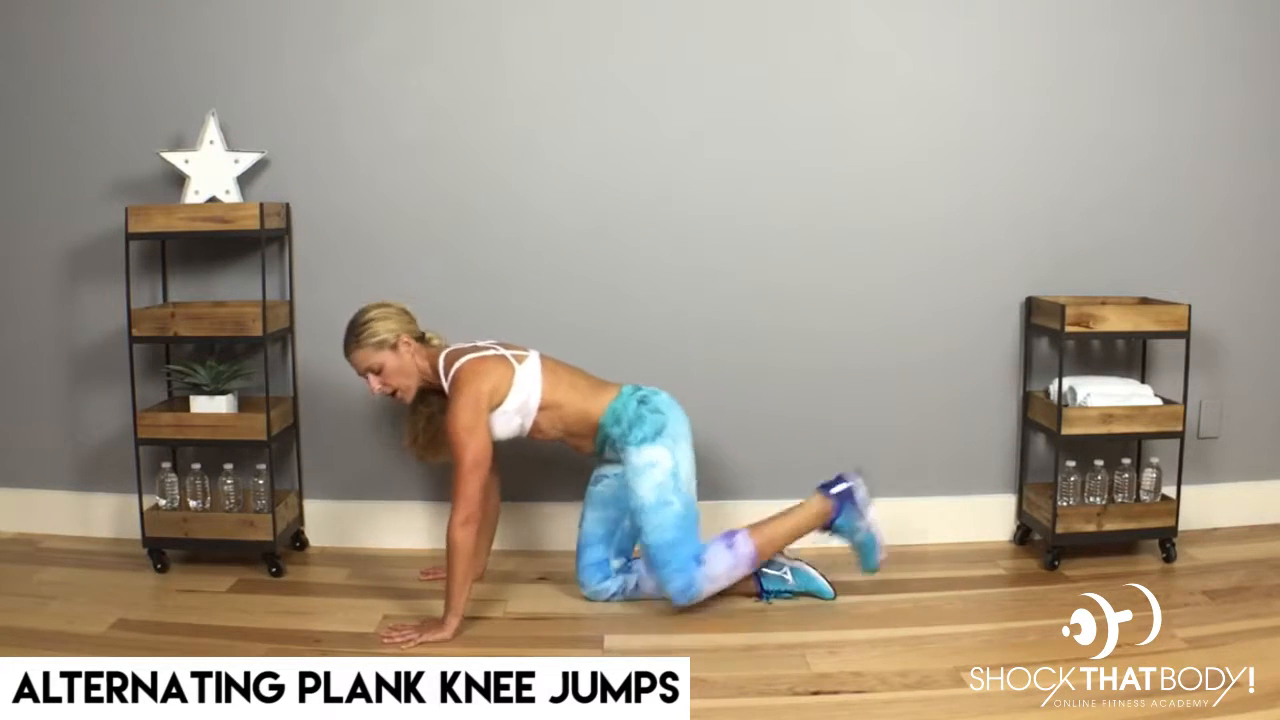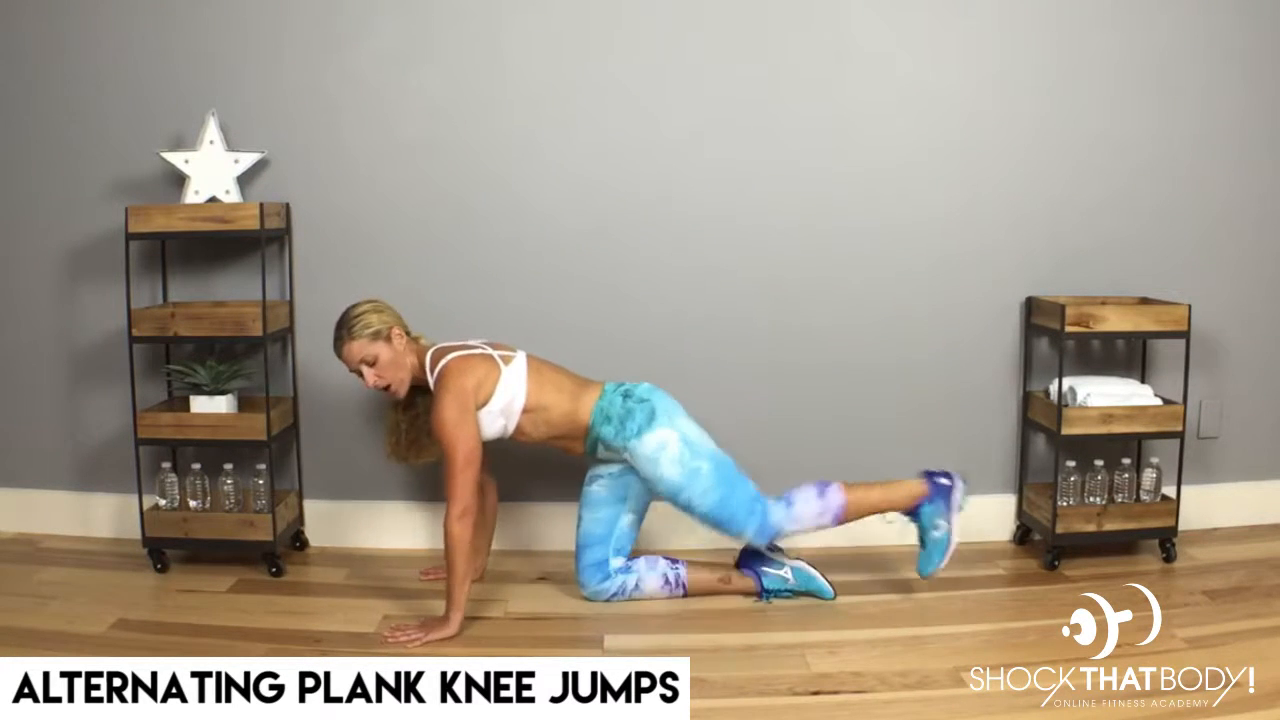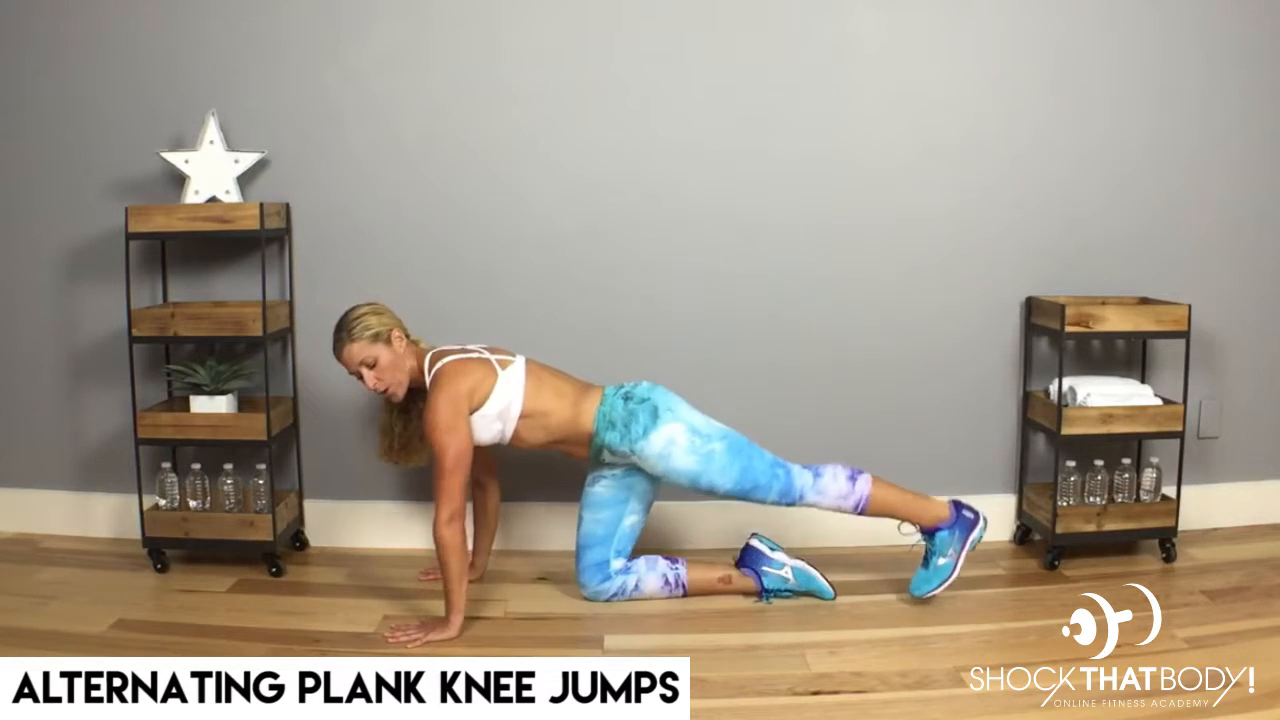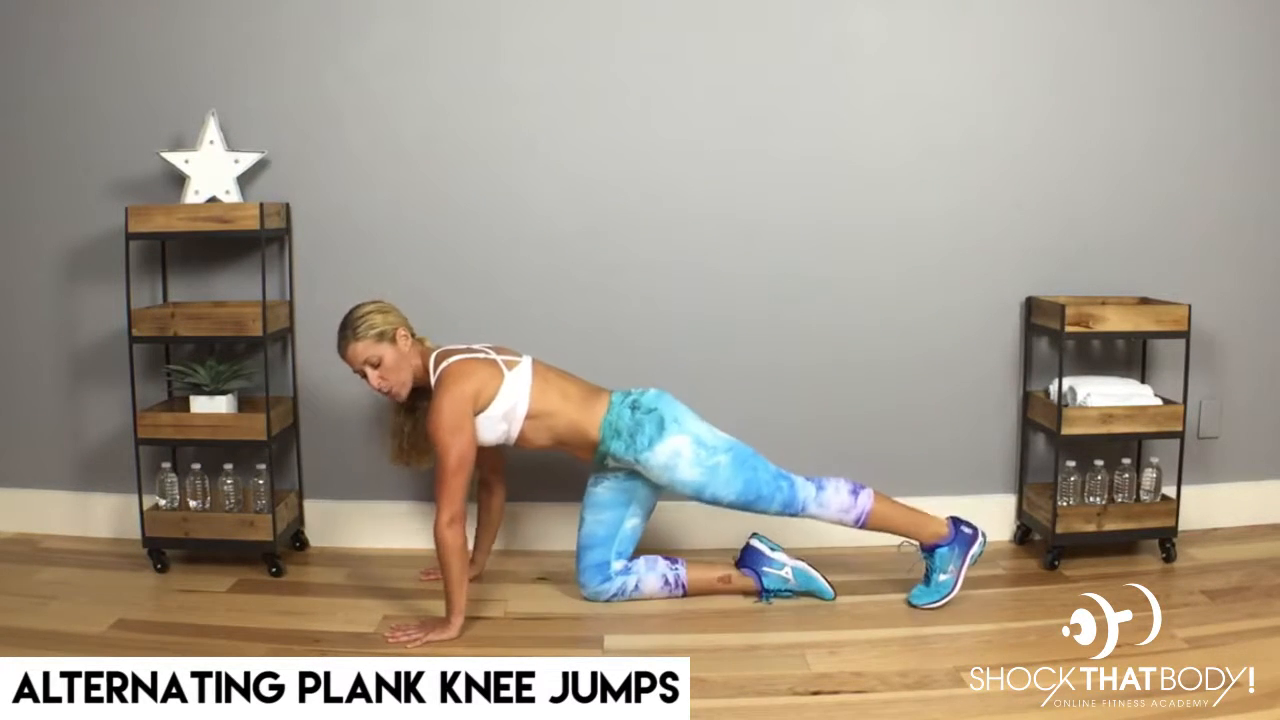
dt=0.2s
person 1, frame 1
left shoulder: (468, 386)
right shoulder: (453, 375)
left elbow: (467, 515)
right elbow: (487, 487)
left wrist: (450, 619)
right wrist: (472, 568)
left hip: (644, 421)
right hip: (621, 435)
left knee: (687, 585)
right knee: (598, 580)
left ankle: (833, 503)
right ankle: (758, 575)
person 1, frame 2
left shoulder: (450, 387)
right shoulder: (444, 378)
left elbow: (459, 511)
right elbow: (484, 482)
left wrist: (451, 617)
right wrist: (475, 564)
left hip: (635, 418)
right hip: (614, 446)
left knee: (760, 519)
right knee: (601, 581)
left ankle: (929, 494)
right ankle: (757, 574)
person 1, frame 3
left shoulder: (443, 394)
right shoulder: (450, 377)
left elbow: (447, 518)
right elbow: (486, 482)
left wrist: (452, 618)
right wrist: (476, 564)
left hip: (639, 422)
right hip: (615, 453)
left knee: (785, 483)
right knee: (600, 581)
left ankle: (948, 520)
right ankle: (757, 573)
person 1, frame 4
left shoulder: (448, 396)
right shoulder: (456, 372)
left elbow: (449, 518)
right elbow: (493, 481)
left wrist: (453, 619)
right wrist: (478, 562)
left hip: (645, 430)
right hip: (618, 456)
left knee: (787, 494)
right knee: (599, 581)
left ankle: (949, 537)
right ankle: (756, 573)
